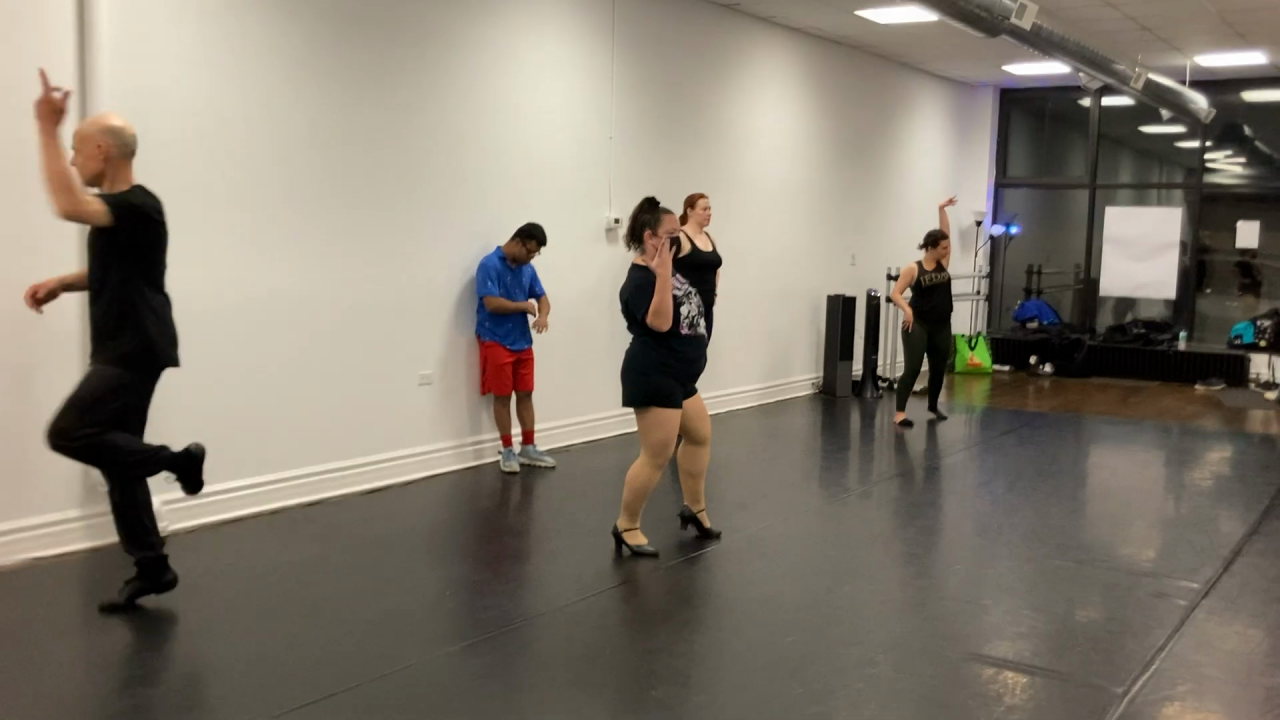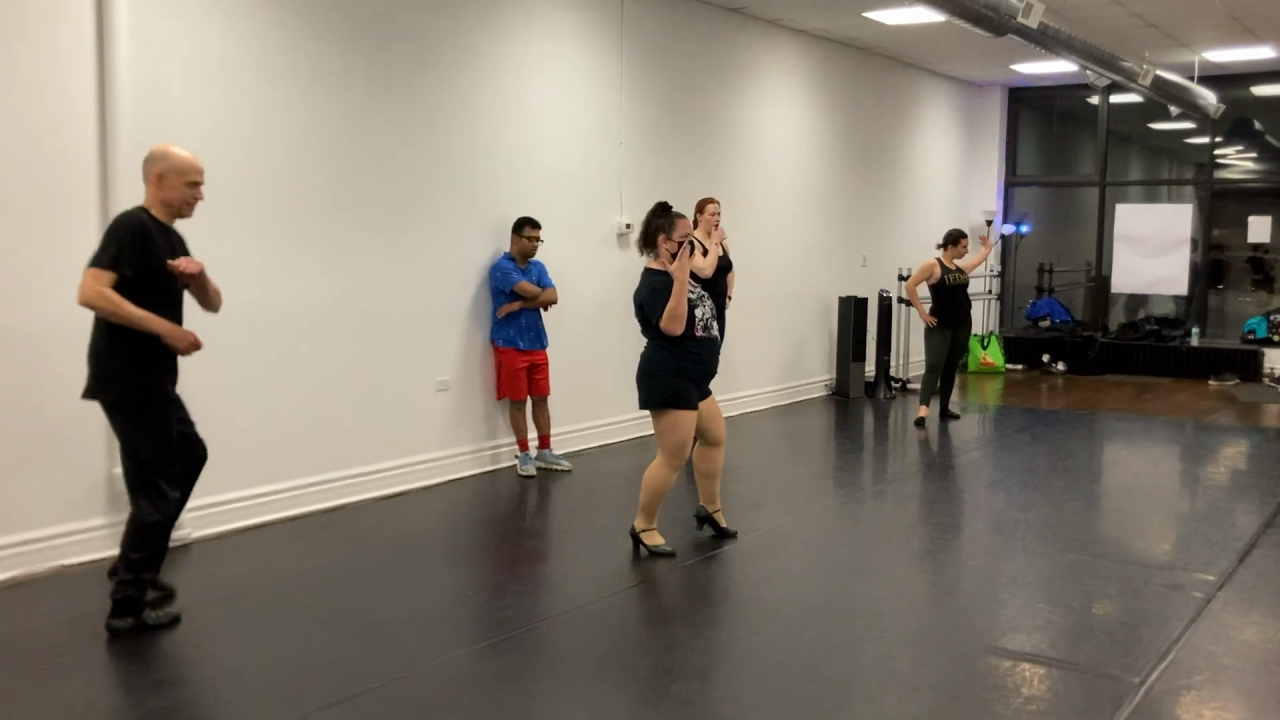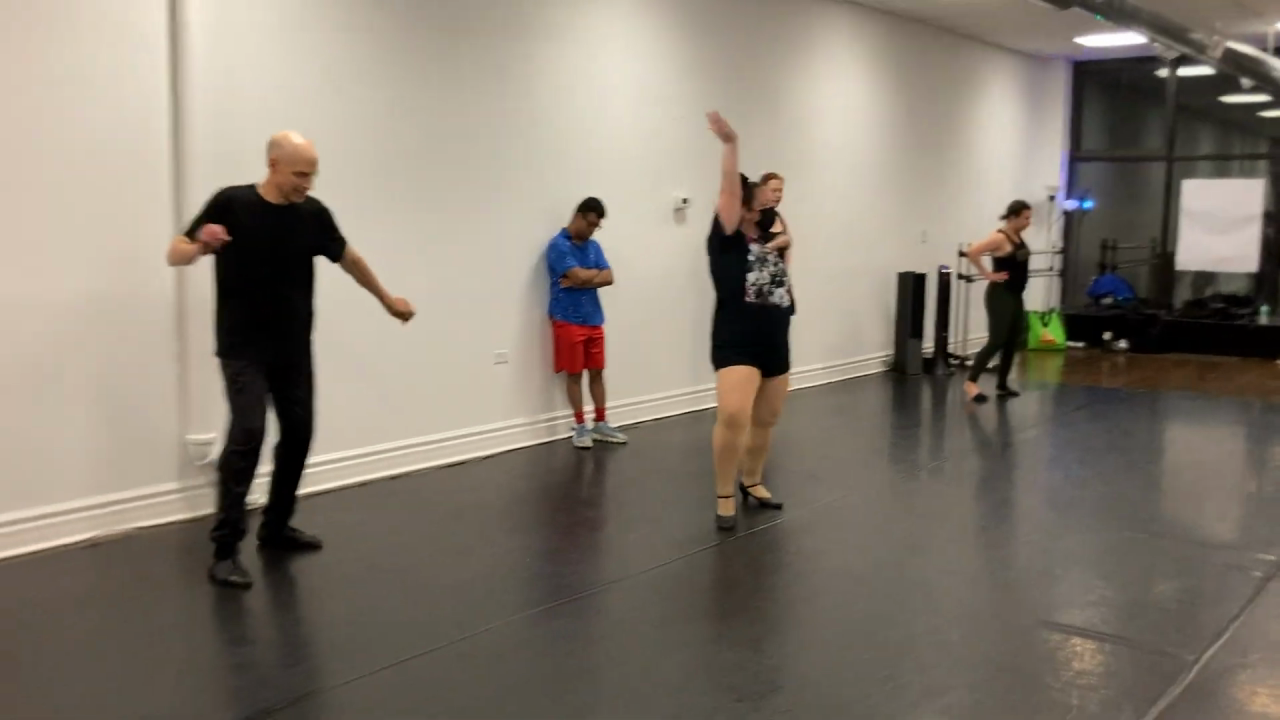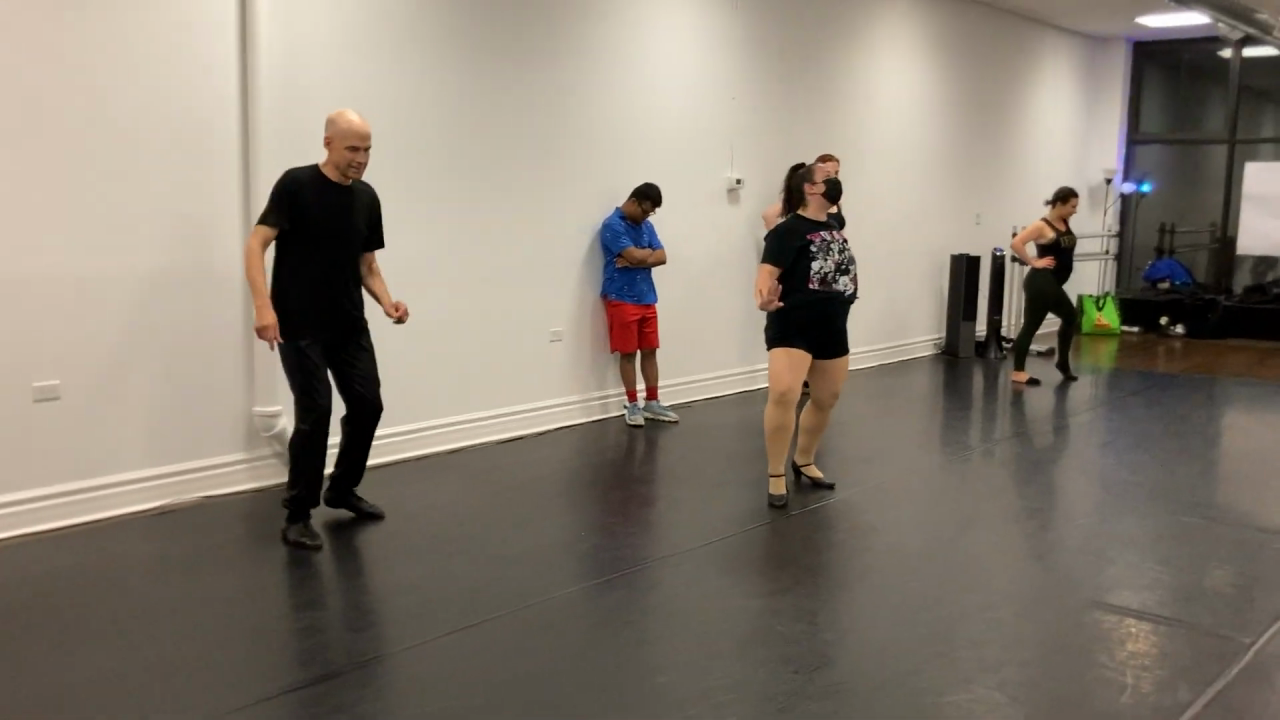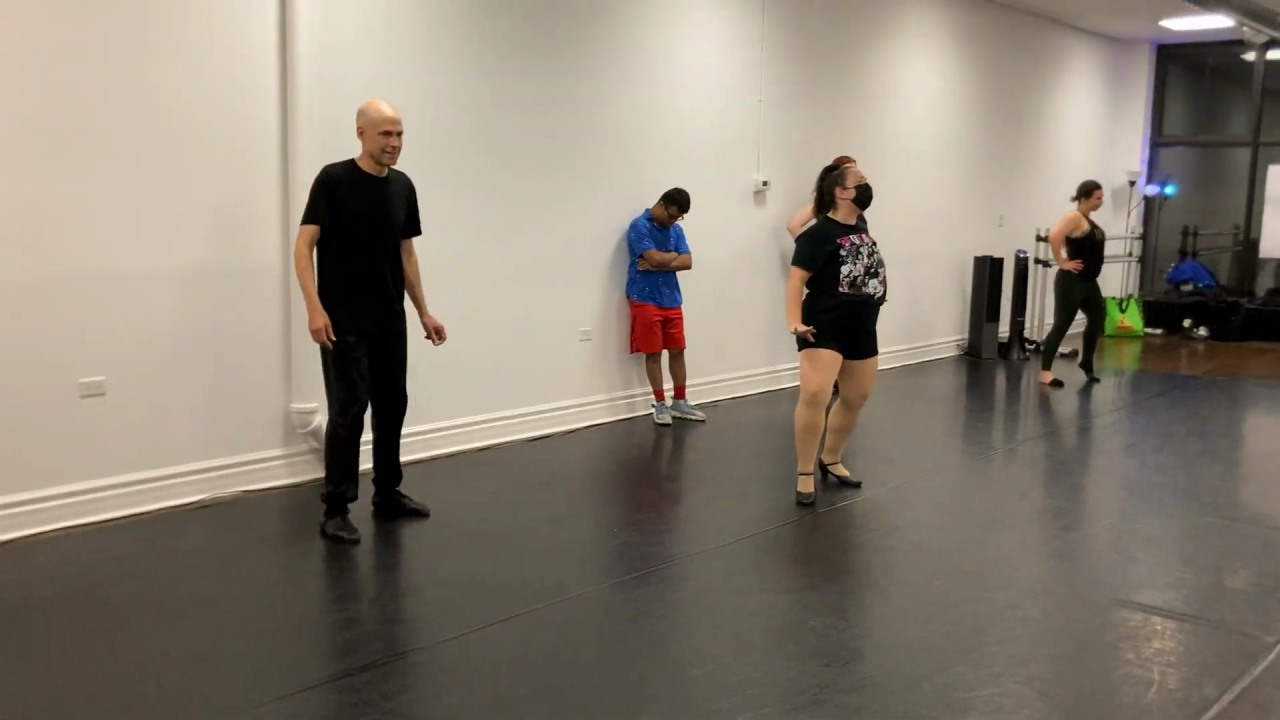
dt=0.7s
person 1, frame 1
left shoulder: (136, 206)
right shoulder: (120, 205)
left elbow: (71, 206)
left wrist: (48, 129)
right wrist: (58, 284)
left hip: (134, 350)
right hip: (131, 347)
left knee: (70, 432)
right knee: (117, 449)
left ankle: (173, 459)
right ankle: (152, 566)
person 1, frame 2
left shoulder: (170, 238)
right shoulder: (132, 227)
left elbow: (212, 304)
right elbow: (90, 292)
left wrist: (201, 277)
right wrist: (167, 330)
left hip: (147, 379)
right hip: (130, 380)
left knee: (190, 456)
right knee: (157, 486)
left ankle: (138, 569)
right ankle: (127, 606)
person 1, frame 3
left shoulder: (313, 213)
right shoulder: (231, 204)
left elbow: (349, 259)
right elbow: (175, 255)
left wrist: (388, 302)
right wrist: (201, 245)
left hip: (293, 347)
right hip: (242, 348)
left knee: (297, 433)
right knee: (246, 435)
left ankle: (275, 525)
right ankle: (224, 550)
person 1, frame 4
left shoulder: (367, 197)
right shoulder: (296, 184)
right elbow: (257, 244)
left wrist: (388, 302)
right wrist: (263, 306)
left hip: (350, 326)
right hip: (300, 328)
left knee: (367, 405)
right knee: (315, 413)
left ankle: (342, 488)
right ankle: (297, 515)
person 1, frame 5
left shoulder: (403, 186)
right shoulder: (333, 179)
right elbow: (304, 245)
left wrist: (424, 311)
right wrist: (315, 307)
left hip: (389, 321)
right hip: (343, 324)
left knee: (392, 405)
right knee: (348, 411)
left ankle: (387, 493)
right ankle: (335, 510)
person 2, frame 1
left shoulder: (664, 271)
right shoulder: (641, 280)
left elbow: (683, 313)
right elbow: (660, 322)
right wrist: (662, 275)
left hip: (679, 376)
right hip: (653, 377)
left knee: (700, 436)
right knee: (657, 456)
left ankle: (695, 509)
right ankle: (626, 526)
person 2, frame 2
left shoulder: (674, 276)
right shoulder: (654, 284)
right elbow: (673, 326)
right wrist: (680, 280)
left hip: (692, 378)
right hip: (668, 380)
left knee: (715, 437)
right knee: (673, 457)
left ankle: (710, 509)
right ankle: (643, 526)
person 2, frame 3
left shoulder: (764, 244)
right shoulder: (728, 242)
right elbow: (730, 194)
left wrist: (778, 244)
right wrist: (731, 147)
left hip: (773, 346)
right hip: (736, 346)
left knee: (765, 420)
right knee: (734, 415)
left ankle: (751, 482)
right ankle: (725, 496)
person 2, frame 4
left shoulder: (833, 227)
right shoulder: (788, 231)
right elbow: (766, 275)
right wrist: (764, 300)
left hip: (832, 329)
right hip: (792, 328)
left knee: (827, 398)
right knee: (783, 393)
left ankle: (804, 461)
right ankle: (776, 476)
person 2, frame 5
left shoulder: (861, 229)
right shoulder: (820, 233)
right elbow: (796, 279)
right wrist: (794, 321)
left hip: (862, 329)
right hip: (824, 329)
left knee: (856, 399)
right knee: (815, 394)
left ankle: (831, 460)
right ankle: (805, 474)
person 3, frame 1
left shoulder: (527, 269)
right shoulder: (489, 265)
left elbow: (542, 298)
right elbow: (493, 304)
left wrist: (543, 316)
right wrist: (526, 305)
left hip: (523, 342)
right hip: (496, 342)
left knee: (525, 394)
right knee: (502, 397)
left ankle: (528, 448)
right ankle: (507, 451)
person 3, frame 2
left shoulder: (538, 267)
right shoulder: (501, 267)
left elbow: (552, 297)
right elbow: (530, 291)
left wrist: (519, 304)
right wrist: (540, 297)
left hip: (537, 345)
right hip: (510, 346)
left knee: (541, 399)
right knee: (518, 401)
left ankle: (545, 452)
right ankle: (524, 455)
person 3, frame 3
left shoulder: (593, 246)
right shoulder: (558, 245)
left elbow: (608, 278)
right elbow: (580, 276)
left wrist: (580, 280)
right wrist: (595, 272)
left hip: (594, 318)
right hip: (568, 320)
left knee: (597, 372)
right knee: (574, 374)
left ankle: (600, 424)
right ankle: (580, 427)
person 3, frame 4
left shoulder: (646, 225)
right shoulder: (612, 225)
left elbow: (661, 257)
right elbow: (635, 255)
left wrist: (634, 261)
right wrist: (648, 252)
left hip: (647, 297)
right hip: (622, 299)
left knee: (650, 351)
right knee: (628, 353)
left ankle: (652, 403)
right ankle: (633, 405)
person 3, frame 5
left shoulder: (676, 230)
right shoulder: (639, 226)
left elbow: (687, 262)
right elbow: (655, 257)
left wrist: (659, 264)
right wrist: (673, 255)
left hip: (672, 299)
right hip: (645, 300)
left knee: (677, 350)
right knee: (653, 353)
left ankle: (679, 402)
right ankle: (660, 404)
person 4, frame 1
left shoulder: (943, 263)
right shoulder: (912, 269)
left elbow: (945, 234)
right elbow: (895, 293)
left wrist: (942, 210)
right wrist: (907, 309)
left hip: (941, 325)
right hip: (918, 324)
left knee: (939, 368)
right knee: (912, 368)
left ankle: (933, 406)
right ankle: (900, 412)
person 4, frame 2
left shoulder: (960, 267)
right shoulder: (932, 265)
left elbow: (976, 260)
right elbow: (910, 286)
left wrist: (987, 249)
right wrist: (922, 312)
left hip: (962, 324)
right hip: (939, 326)
left knee: (952, 367)
right knee: (934, 366)
left ankle: (944, 408)
right ankle: (923, 409)
person 4, frame 3
left shoulder: (1017, 235)
right shoulder: (999, 238)
right elbow: (971, 252)
right wrist: (988, 275)
left hip: (1014, 297)
right hip: (1000, 296)
left knee: (1014, 341)
right knee: (997, 340)
left ankle: (1002, 383)
right ankle: (971, 383)
person 4, frame 4
left shoulder: (1065, 223)
right shoulder: (1042, 225)
right elbow: (1016, 243)
right wrist: (1033, 263)
left hip: (1054, 285)
right hip: (1041, 284)
left knee: (1070, 317)
right knee: (1031, 325)
left ankle: (1063, 364)
right ankle: (1018, 372)
person 4, frame 5
left shoulder: (1088, 219)
right shoulder: (1074, 217)
right elbow: (1054, 237)
right wrist: (1062, 263)
left hip: (1089, 281)
right hip: (1071, 281)
left knee: (1096, 320)
right knee: (1061, 326)
left ankle: (1087, 364)
right ankle: (1045, 372)
